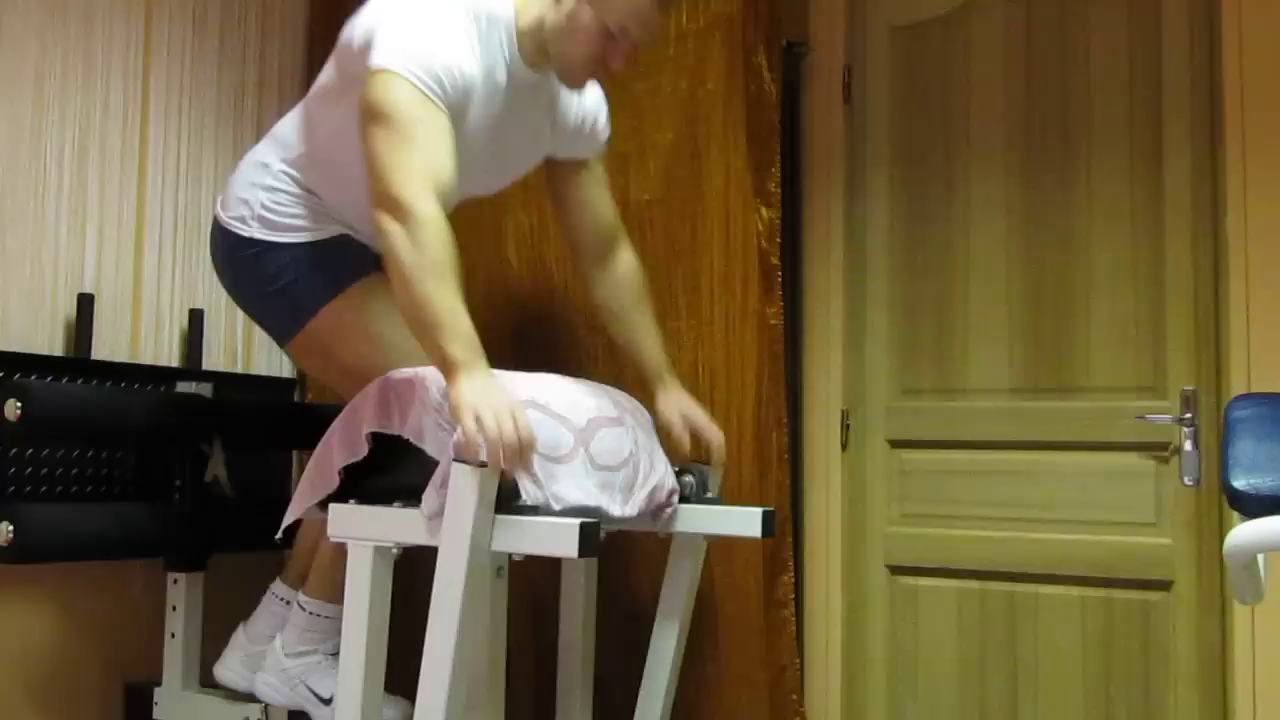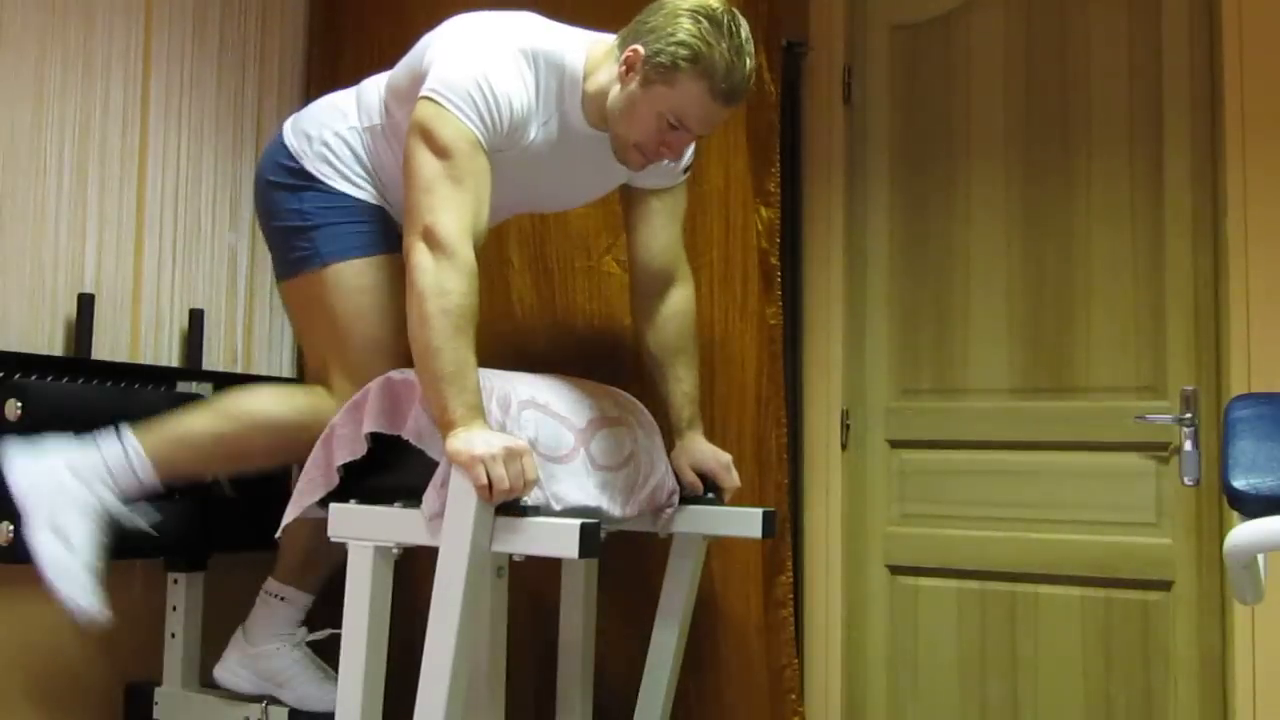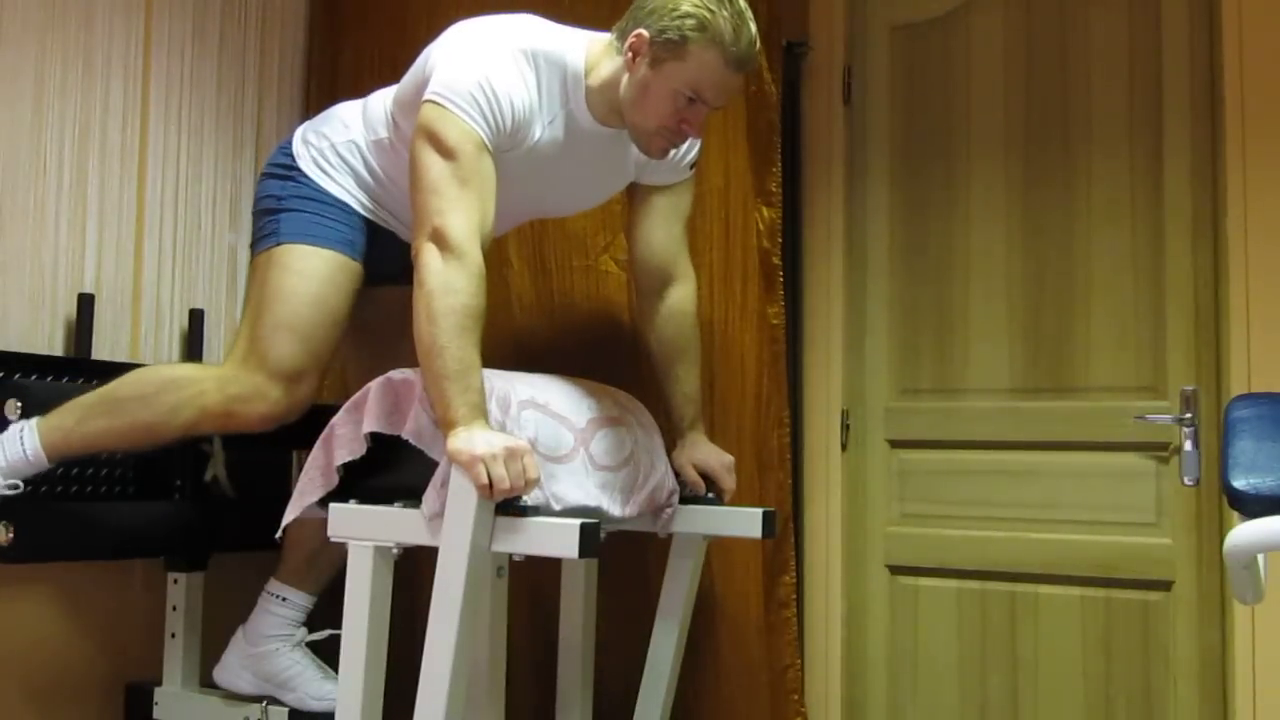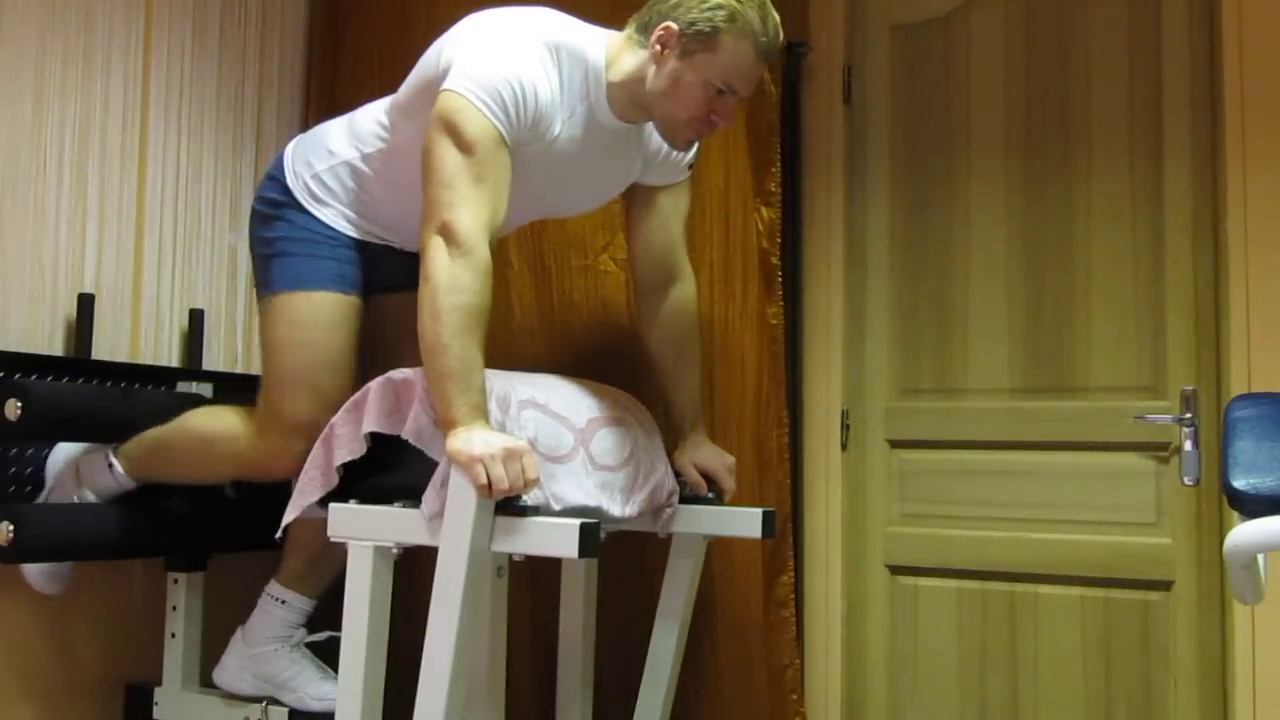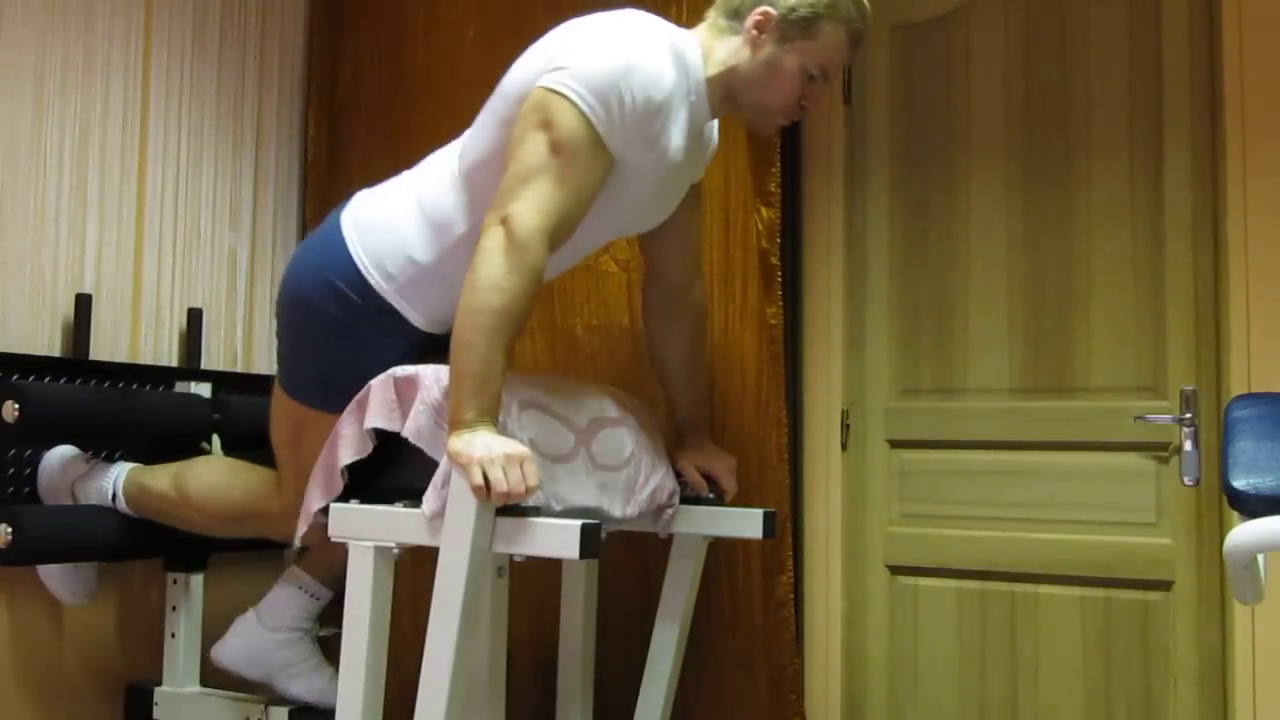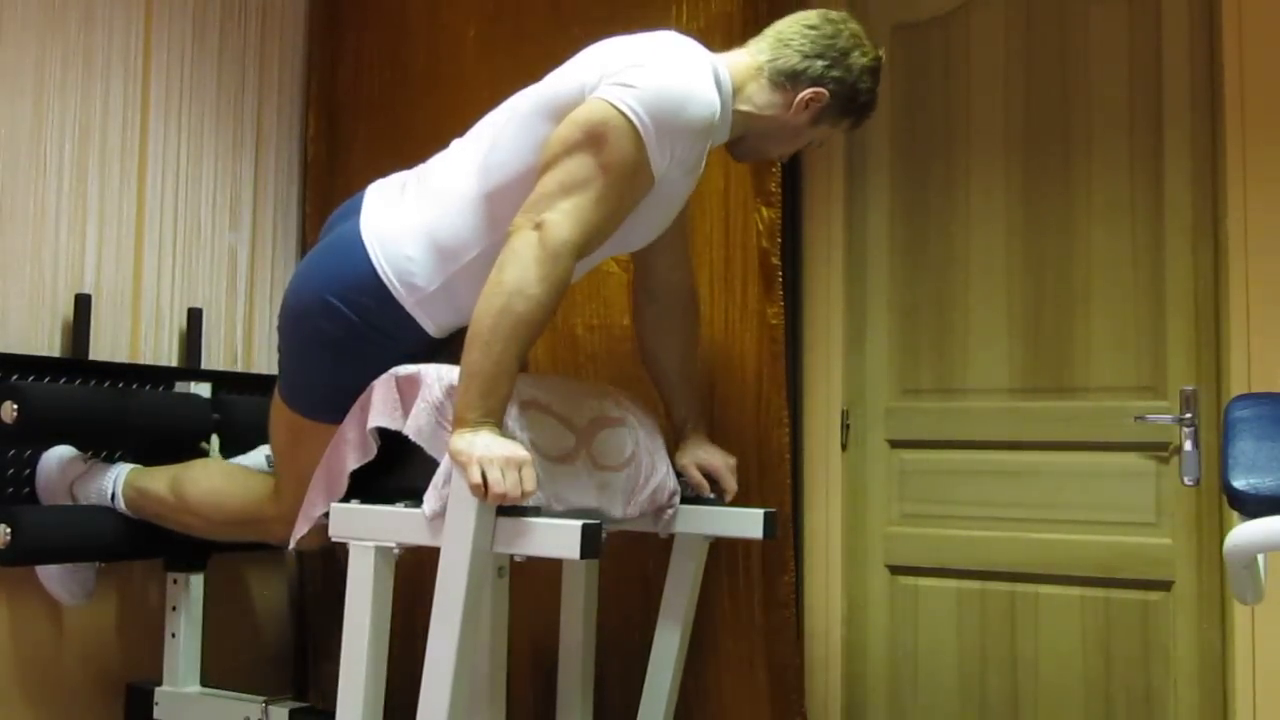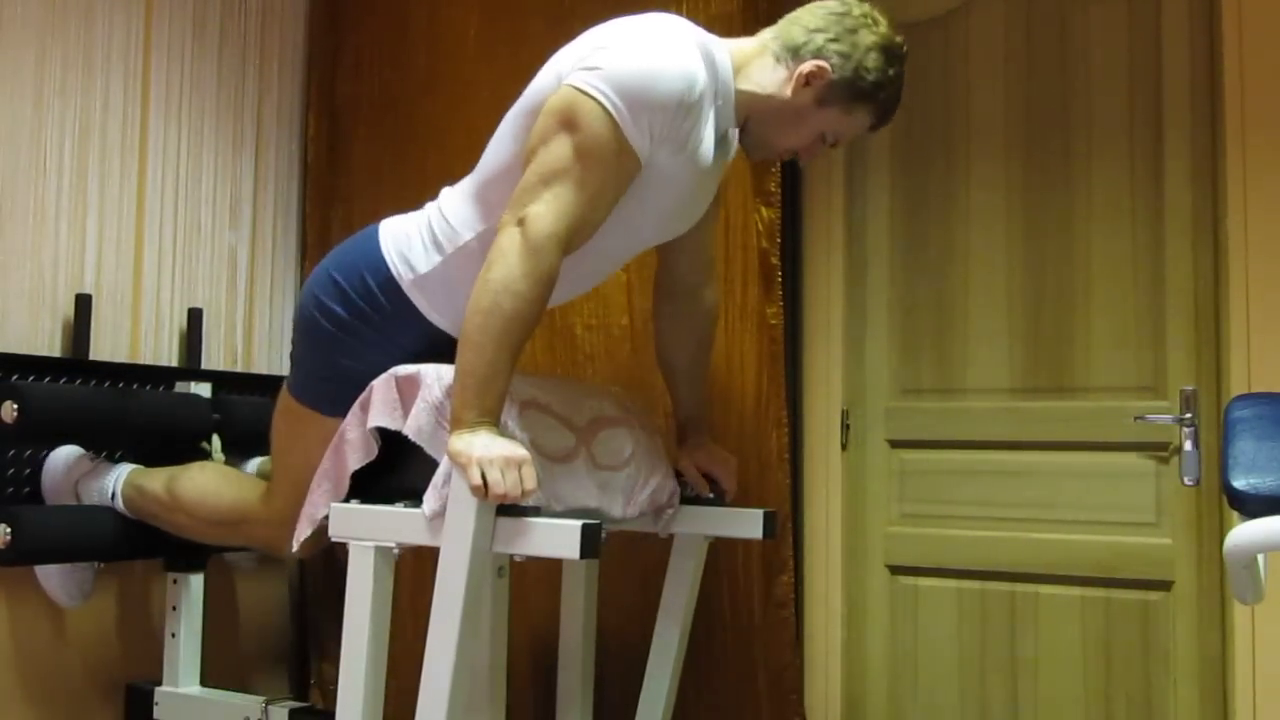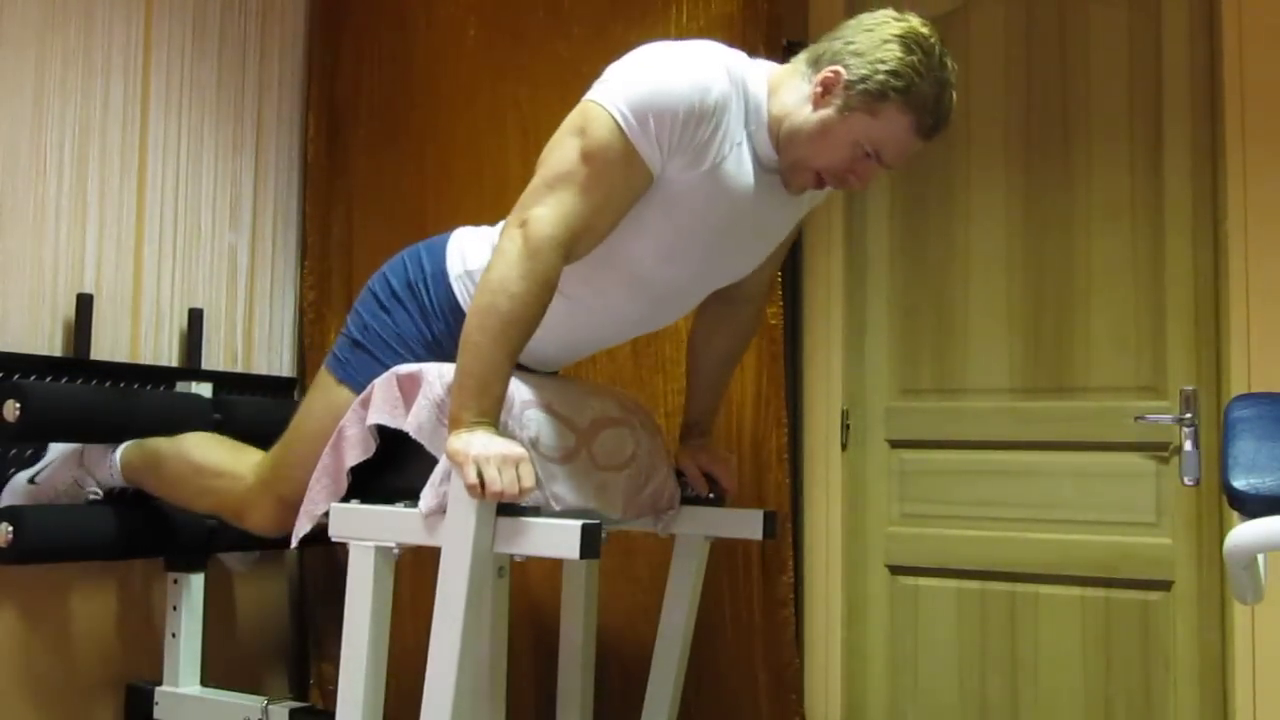
dt=0.7s
person 1, frame 1
left shoulder: (577, 103)
left elbow: (606, 250)
right elbow: (405, 208)
left wrist: (663, 386)
right wrist: (468, 373)
left hip: (350, 239)
right hip: (276, 230)
left ankle: (265, 642)
right ankle: (301, 654)
person 1, frame 2
left shoulder: (659, 137)
right shoulder: (493, 69)
left elbow: (664, 286)
right elbow: (440, 246)
left wrist: (688, 433)
right wrist: (465, 426)
left hip: (402, 204)
right hip: (328, 176)
right knee: (362, 403)
left ankle: (266, 642)
right ankle: (83, 476)
person 1, frame 3
left shoulder: (666, 141)
right shoulder: (493, 67)
left elbow: (667, 285)
right elbow: (449, 247)
left wrist: (690, 431)
right wrist: (466, 425)
left hip: (410, 233)
right hip: (332, 182)
right knee: (265, 391)
left ankle: (267, 642)
person 1, frame 4
left shoulder: (663, 138)
left elbow: (666, 286)
right elbow: (456, 241)
left wrist: (690, 433)
right wrist: (464, 423)
left hip: (408, 243)
right hip: (324, 203)
right knee: (292, 439)
left ankle: (266, 644)
right ankle: (89, 474)
person 1, frame 5
left shoulder: (696, 121)
left elbow: (676, 289)
right elbow: (516, 237)
left wrist: (693, 435)
right wrist: (471, 427)
left hip: (421, 300)
right hip: (362, 285)
right knee: (303, 504)
left ankle: (276, 632)
right ankle: (91, 482)
person 1, frame 6
left shoulder: (686, 109)
right shoulder: (676, 93)
left elbow: (664, 287)
right elbow: (543, 243)
left wrist: (691, 430)
right wrist: (475, 426)
left hip: (396, 255)
right hip: (366, 294)
right knee: (299, 514)
left ankle: (290, 444)
right ankle: (93, 480)
person 1, frame 7
left shoulder: (722, 121)
left elbow: (689, 287)
right elbow: (531, 237)
left wrist: (692, 431)
right wrist: (473, 426)
left hip: (453, 322)
right hip: (384, 301)
right knee: (288, 526)
left ankle: (264, 468)
right ankle: (97, 480)
person 1, frame 8
left shoulder: (806, 175)
right shoulder: (682, 86)
left elbow: (737, 298)
right elbow: (537, 239)
left wrist: (695, 433)
right wrist: (470, 424)
left hip: (527, 359)
right hip: (442, 307)
right knee: (273, 502)
left ankle: (228, 506)
right ankle: (95, 462)
